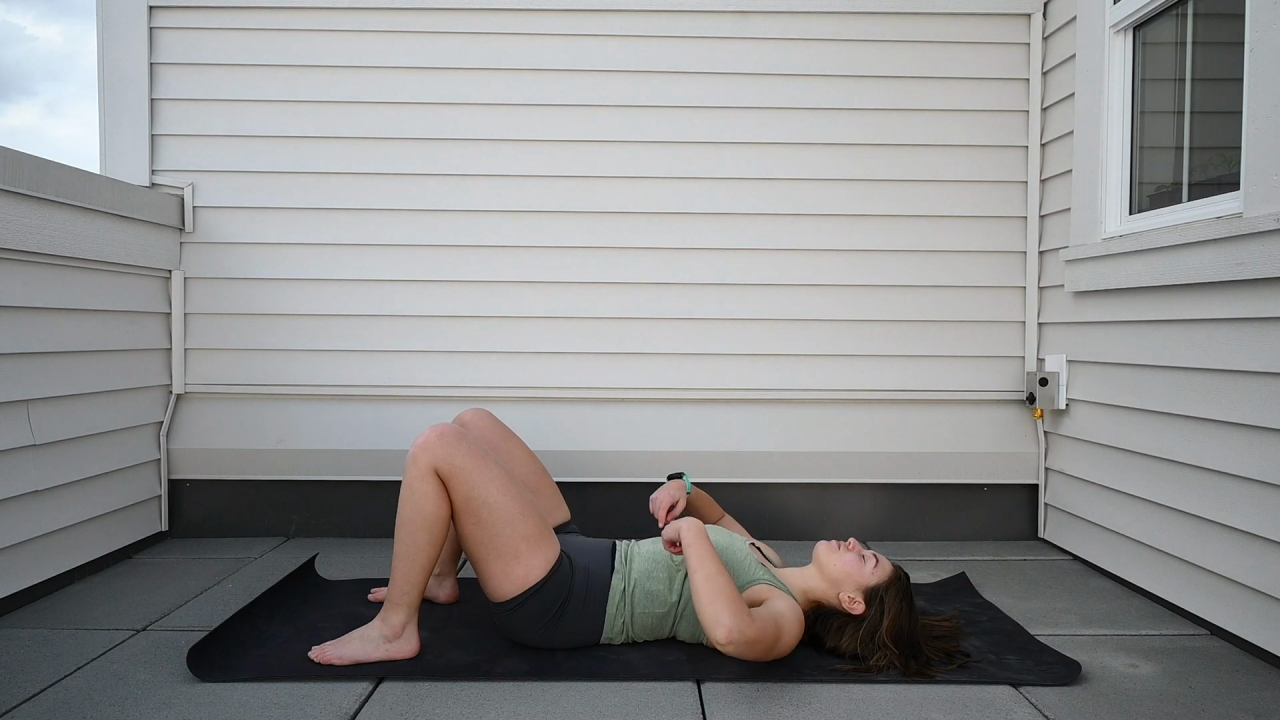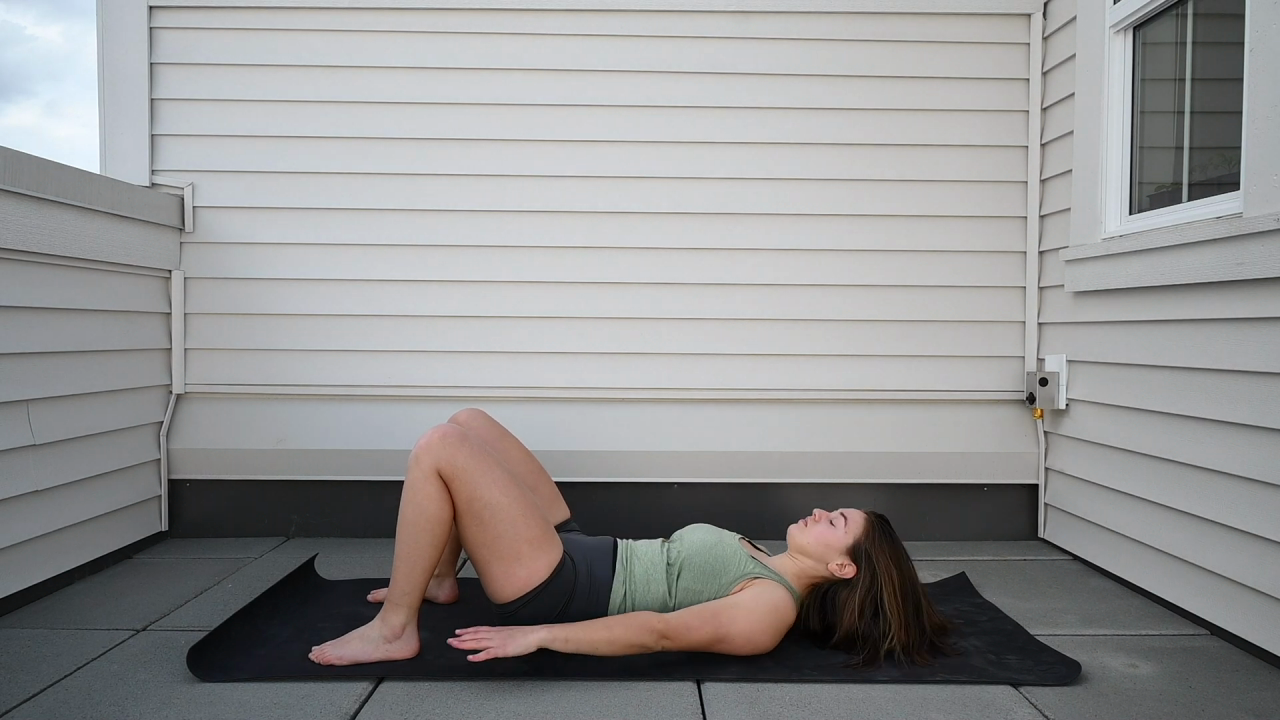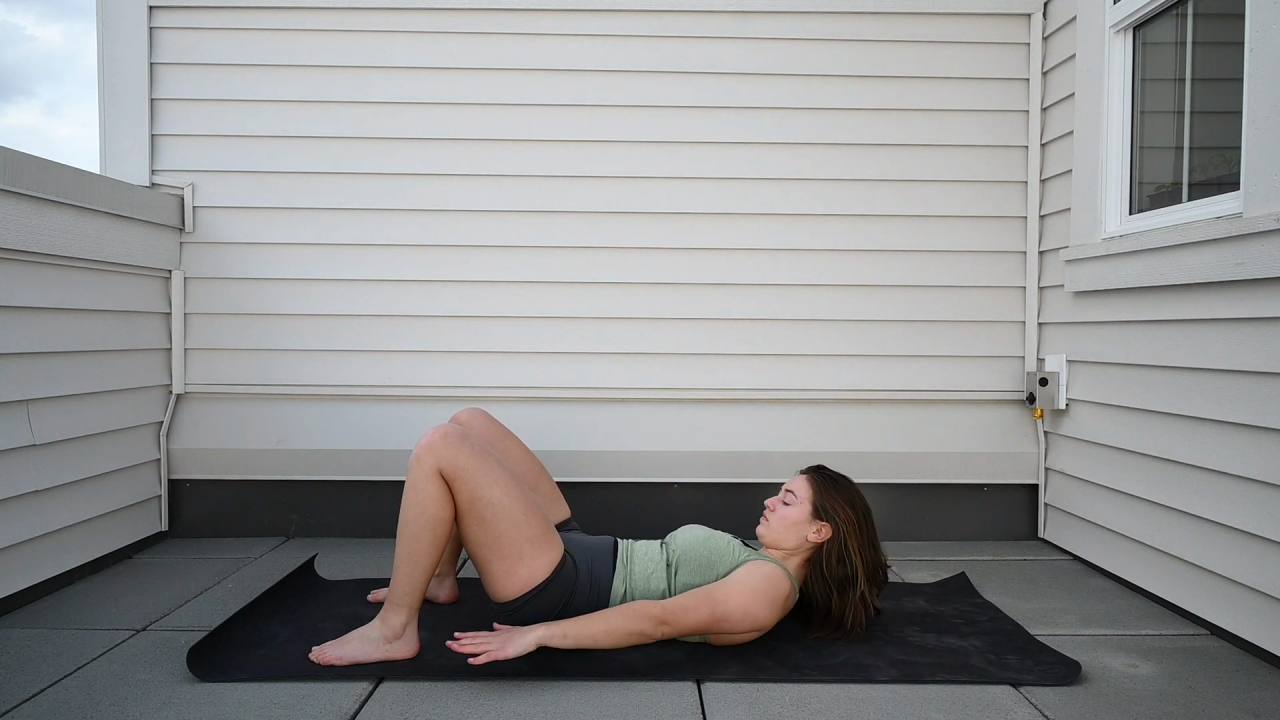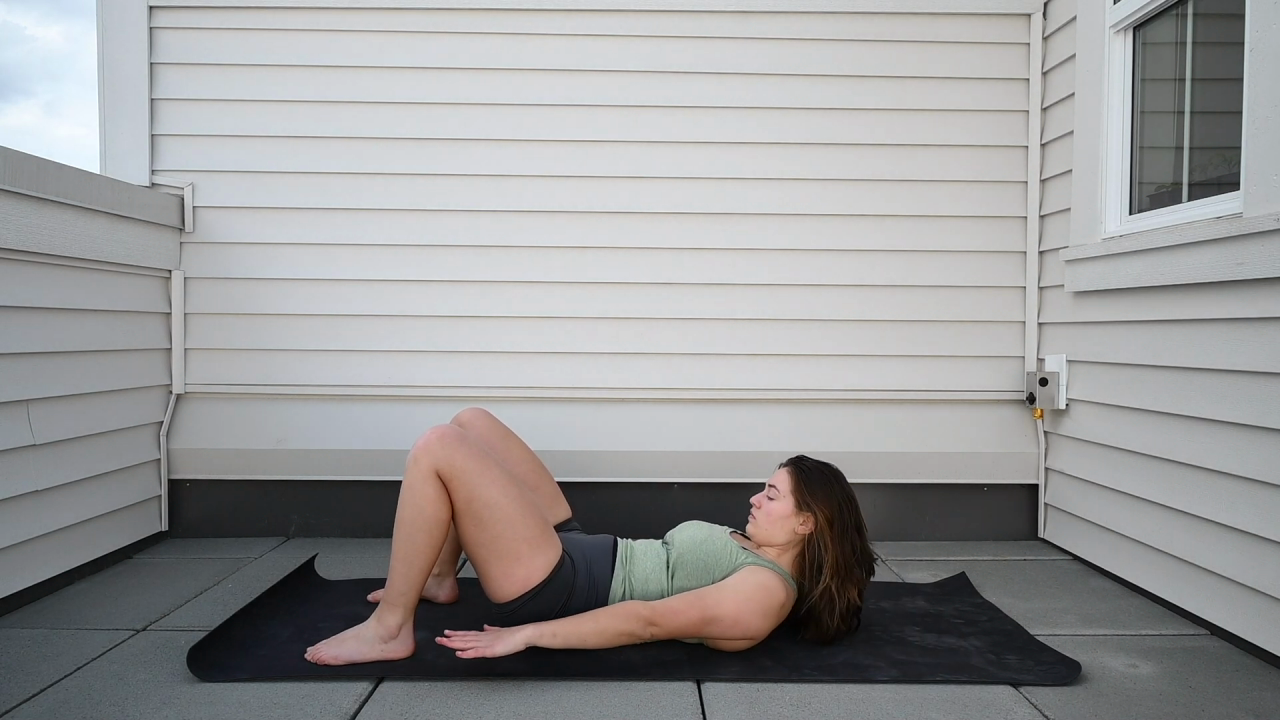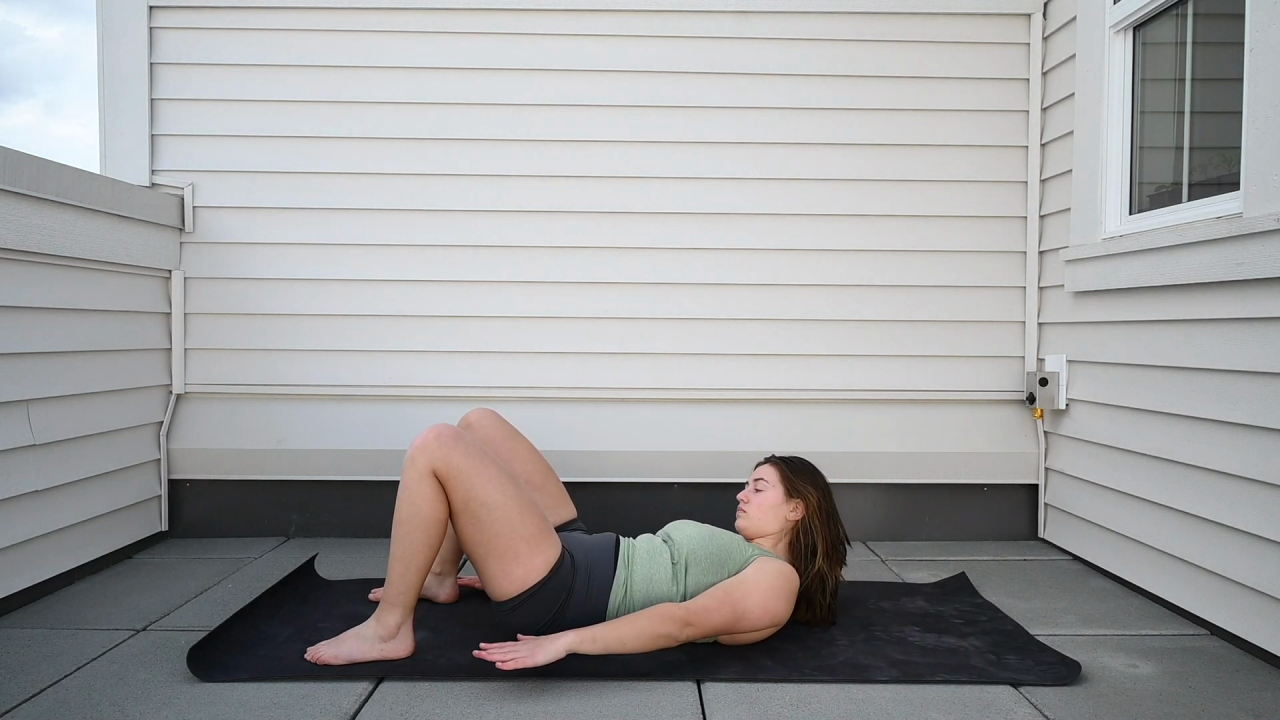
dt=1s
person 1, frame 1
left shoulder: (786, 619)
right shoulder: (770, 571)
left elbow: (730, 631)
right elbow: (717, 522)
left wrist: (692, 532)
right wrist: (683, 491)
left hip: (554, 600)
right hip: (576, 556)
left knee: (436, 447)
right knee: (472, 421)
left ankle: (394, 628)
right ankle: (438, 577)
person 1, frame 2
left shoulder: (772, 607)
right shoulder: (766, 564)
left elbow: (663, 633)
left wrist: (537, 634)
left hip: (560, 591)
right hip: (585, 554)
left knee: (437, 449)
right knee: (466, 422)
left ankle: (393, 630)
right ankle: (437, 578)
person 1, frame 3
left shoulder: (770, 588)
right shoulder: (759, 559)
left elbow: (662, 619)
left wrist: (538, 634)
left hip: (559, 592)
right hip: (579, 553)
left knee: (438, 450)
right knee: (468, 422)
left ankle: (394, 630)
right ankle: (437, 578)
person 1, frame 4
left shoulder: (766, 593)
right shoulder: (753, 550)
left elbow: (649, 621)
left wrist: (525, 634)
left hip: (557, 593)
right hip: (574, 553)
left knee: (436, 450)
right knee: (470, 423)
left ankle: (389, 630)
right ankle: (437, 578)
person 1, frame 5
left shoulder: (776, 581)
right shoulder: (738, 552)
left elbow: (681, 622)
left wrist: (561, 642)
right wrist: (507, 569)
left hip: (560, 594)
right hip: (576, 554)
left knee: (434, 449)
right knee: (477, 421)
left ankle: (389, 630)
right ankle: (440, 577)
